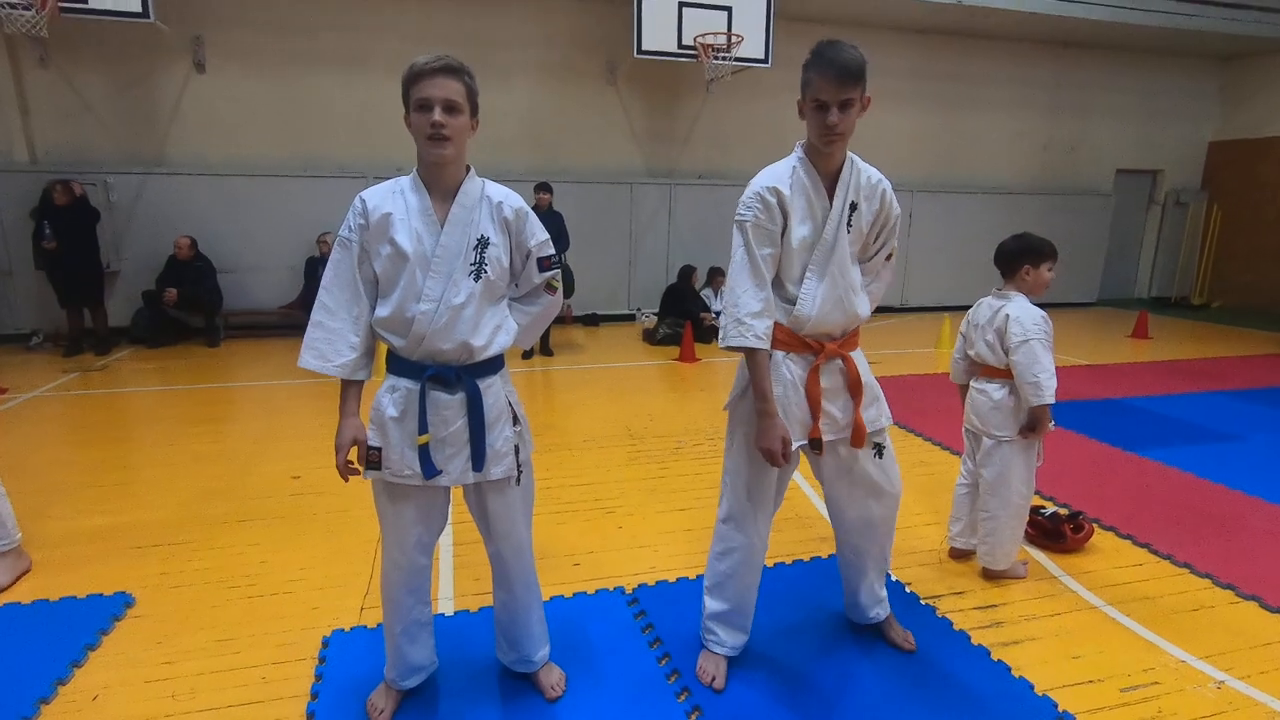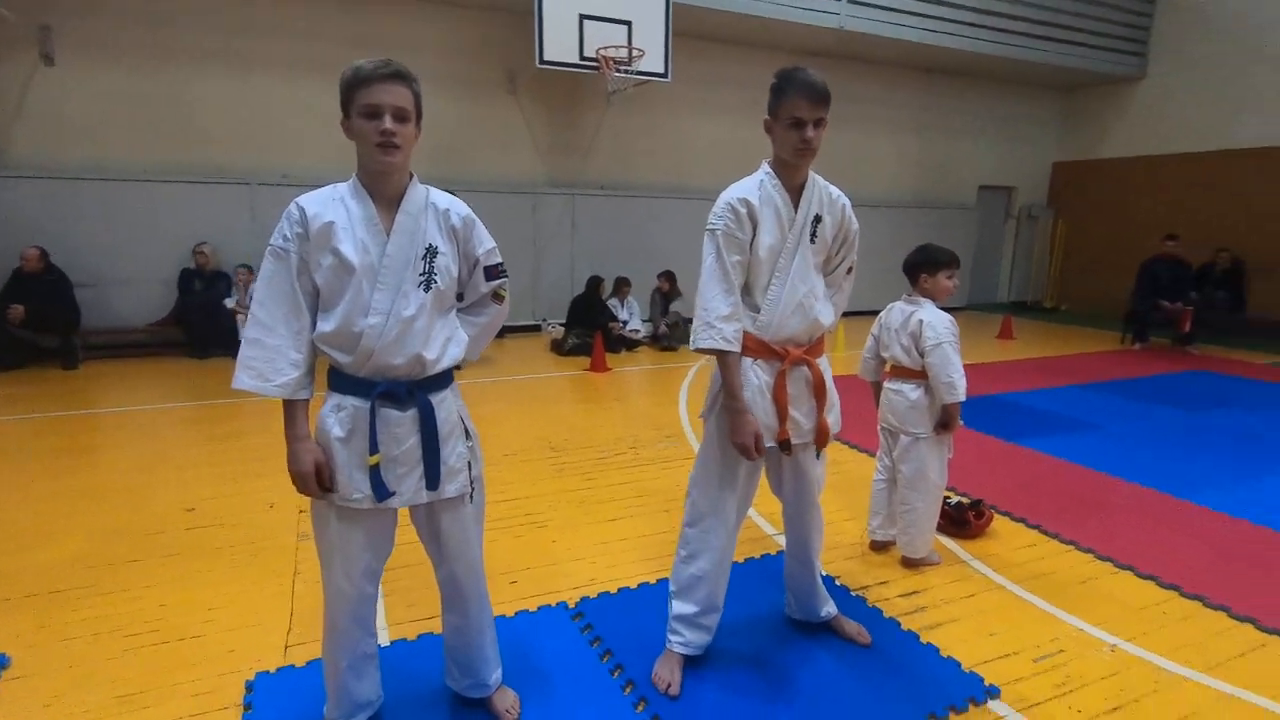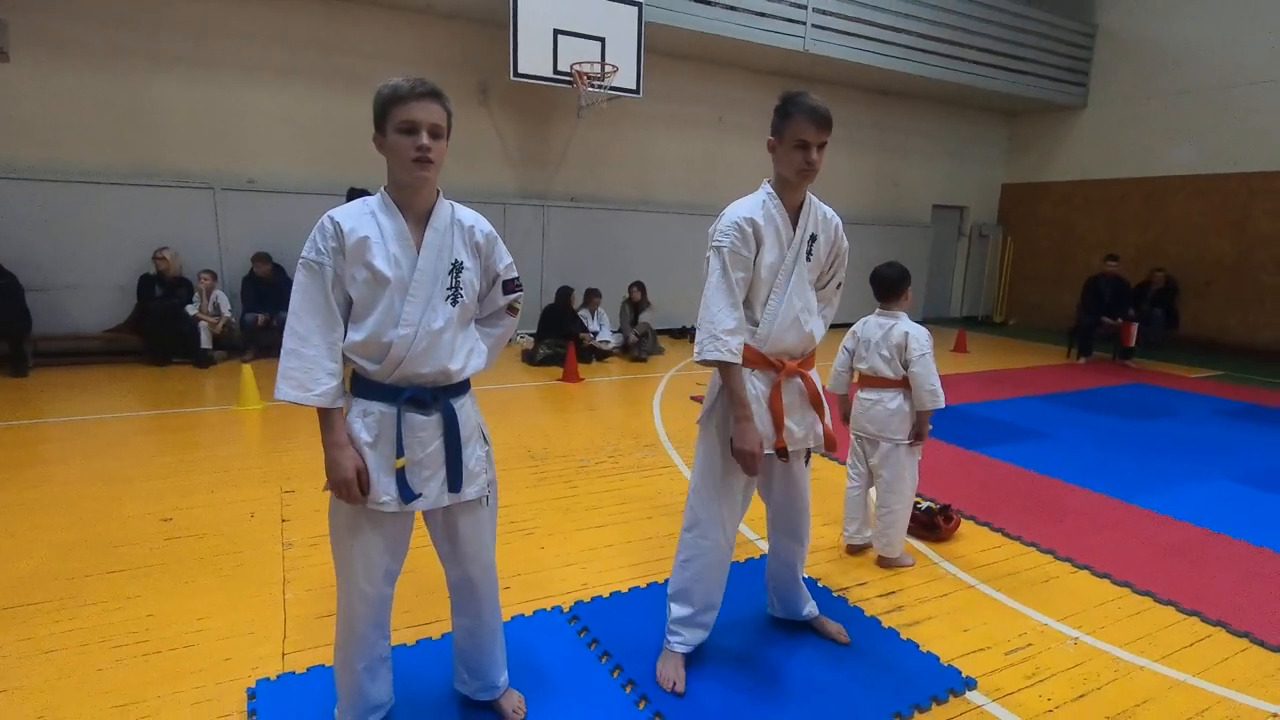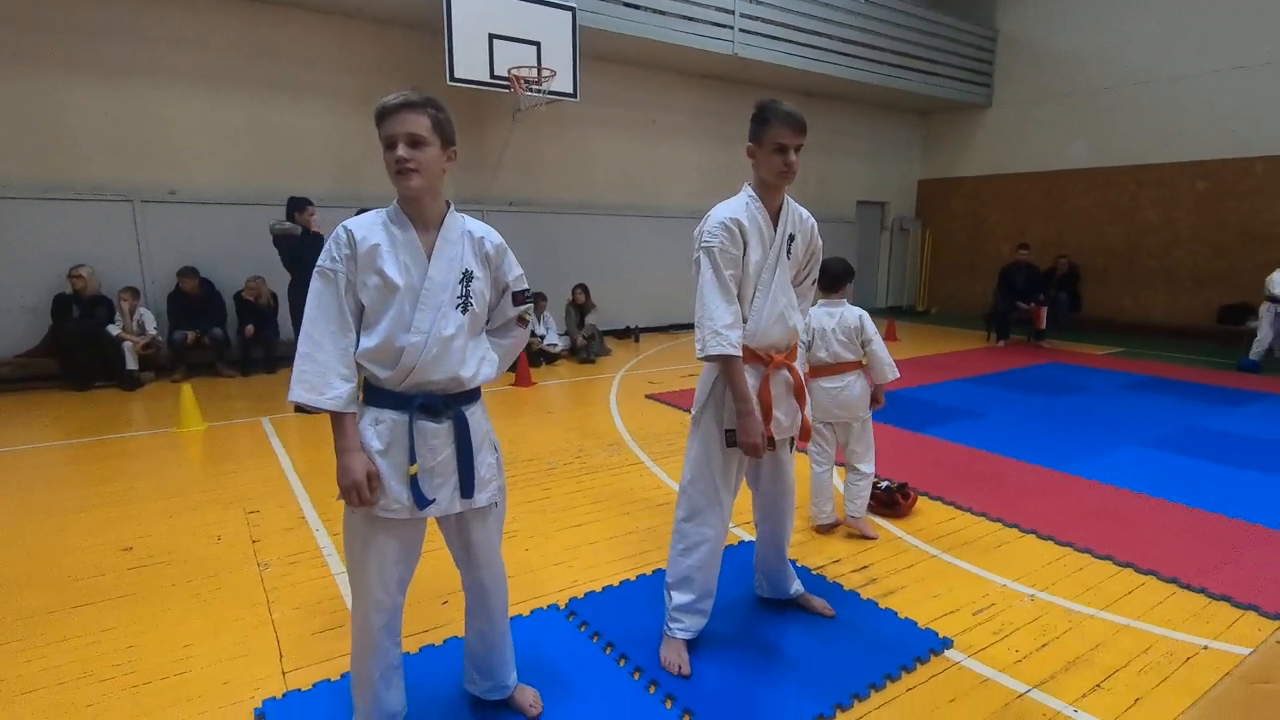
dt=1s
person 1, frame 1
left shoulder: (506, 209)
right shoulder: (374, 209)
left elbow: (543, 295)
right elbow: (348, 316)
left wrist: (489, 339)
right wrist: (349, 413)
left hip: (485, 400)
right hip: (406, 402)
left knee: (510, 542)
right knee: (406, 551)
left ankle: (528, 655)
person 1, frame 2
left shoulder: (451, 216)
right shoulder: (310, 217)
left elbow: (490, 301)
right elbow: (286, 333)
left wrist: (440, 350)
right wrist: (298, 436)
left hip: (434, 415)
right hip: (352, 420)
left knee: (461, 564)
right knee: (349, 580)
person 1, frame 3
left shoulder: (474, 232)
right shoulder: (342, 229)
left elbow: (501, 313)
right elbow: (317, 342)
left wrist: (458, 363)
right wrist: (335, 442)
left hip: (453, 423)
right hip: (375, 426)
left knee: (474, 568)
right knee: (365, 583)
person 1, frame 4
left shoulder: (484, 243)
right shoulder: (355, 240)
left elbow: (511, 328)
right elbow: (330, 350)
left wrist: (466, 372)
right wrist: (348, 448)
left hip: (463, 430)
right hip: (386, 435)
left knee: (485, 572)
right knee: (377, 591)
person 2, frame 1
left shoulder: (875, 191)
right shoulder: (768, 191)
right elbow: (748, 308)
left wrist: (843, 322)
right wrist: (766, 411)
left hip: (844, 366)
right hip: (780, 366)
left knee: (873, 495)
right knee: (746, 511)
left ankle: (869, 606)
right ankle: (721, 636)
person 2, frame 2
left shoulder: (835, 207)
right shoulder: (739, 204)
right elbow: (718, 314)
left wrist: (807, 338)
right wrist: (738, 407)
left hip: (808, 373)
right hip: (750, 373)
left knee: (805, 501)
right knee: (715, 509)
left ankle: (811, 604)
right ankle: (683, 637)
person 2, frame 3
left shoulder: (829, 226)
right shoulder: (741, 222)
right elbow: (720, 327)
left wrist: (799, 365)
right wrist: (742, 418)
left hip: (799, 385)
right hip: (746, 384)
left knee: (794, 511)
right knee: (713, 516)
left ankle: (792, 604)
right ankle: (680, 637)
person 2, frame 4
left shoulder: (804, 226)
right shoulder: (725, 224)
right elbow: (718, 327)
left wrist: (783, 371)
right wrist: (745, 406)
left hip: (781, 376)
right hip: (734, 379)
left knee: (778, 494)
right knee: (705, 504)
left ankle: (778, 583)
right ankle: (680, 623)
person 3, frame 1
left shoulder: (980, 308)
right shoulder: (1028, 318)
left elbow: (961, 363)
right elbow: (1035, 376)
left wrist: (967, 400)
right wrist: (1040, 419)
left hip: (980, 403)
right hip: (1010, 412)
left knee: (972, 475)
right knee: (1007, 488)
left ankle: (962, 542)
right ankle: (997, 561)
person 3, frame 2
left shoulder: (890, 313)
right shoulder: (937, 322)
left elbow: (870, 362)
right elbow: (946, 375)
left wrist: (879, 397)
right wrist: (951, 415)
left hip: (893, 401)
right hip: (922, 409)
left knee: (886, 471)
right knee: (922, 482)
left ankle: (881, 534)
right ankle: (915, 550)
person 3, frame 3
left shoulder: (860, 327)
right shoulder: (914, 334)
left elbow: (840, 373)
right elbow: (925, 385)
left wrist: (844, 407)
right wrist: (923, 424)
left hip: (863, 410)
right hip: (896, 416)
left knee: (858, 478)
right knee: (896, 486)
left ankle: (855, 538)
right ankle: (889, 551)
person 3, frame 4
left shoulder: (807, 318)
right shoulder: (859, 316)
right elbow: (879, 358)
right wrist: (878, 390)
left hip: (821, 394)
right hip: (854, 392)
left knee: (821, 460)
right knee: (861, 458)
left ankle: (823, 518)
right ankle: (855, 515)
